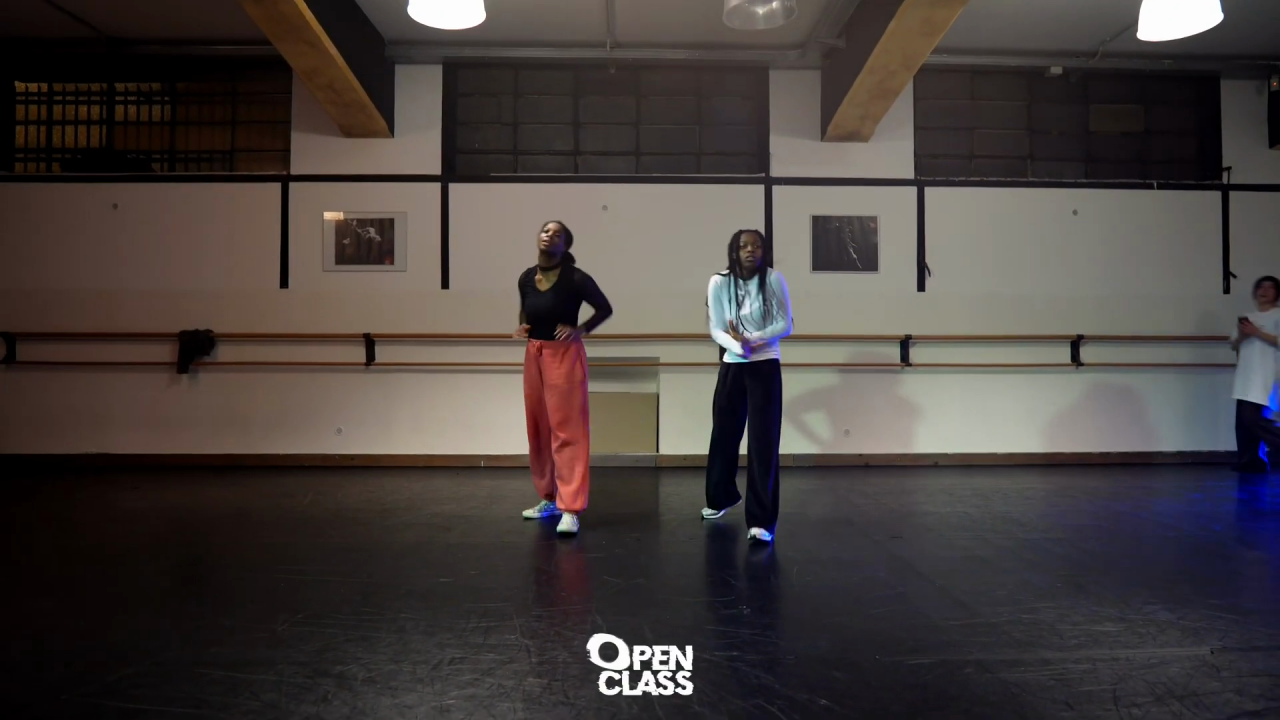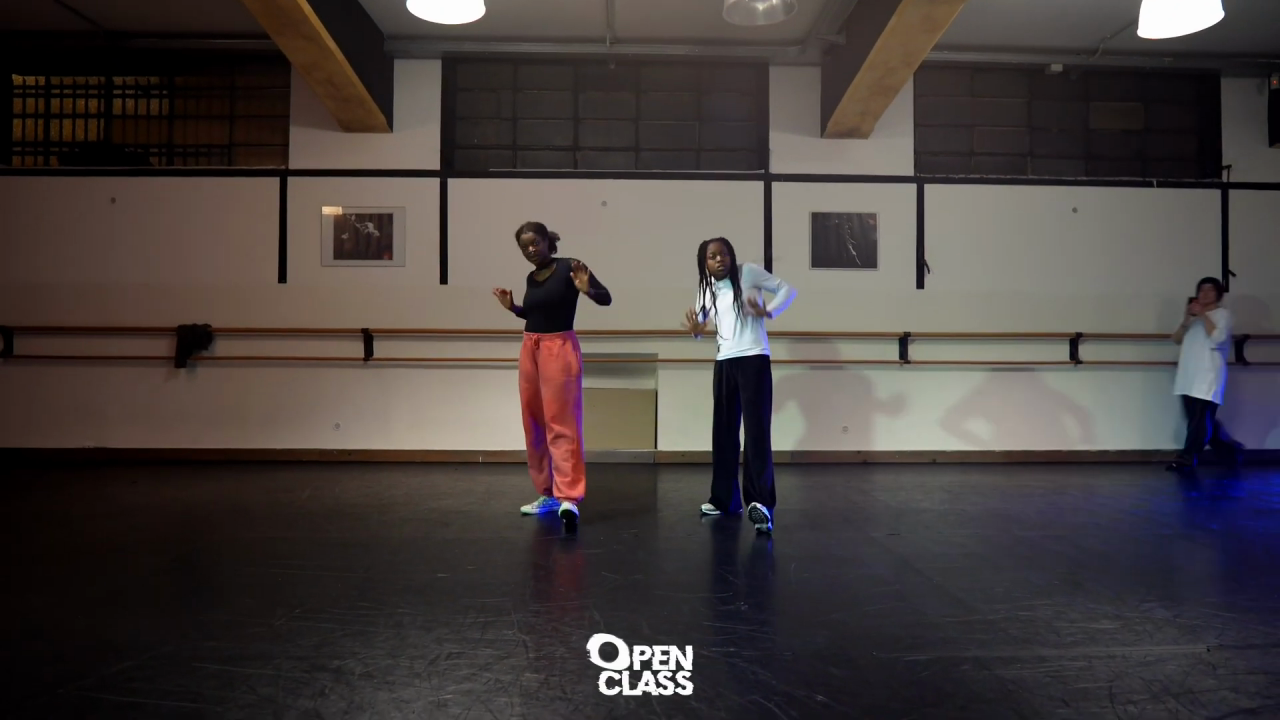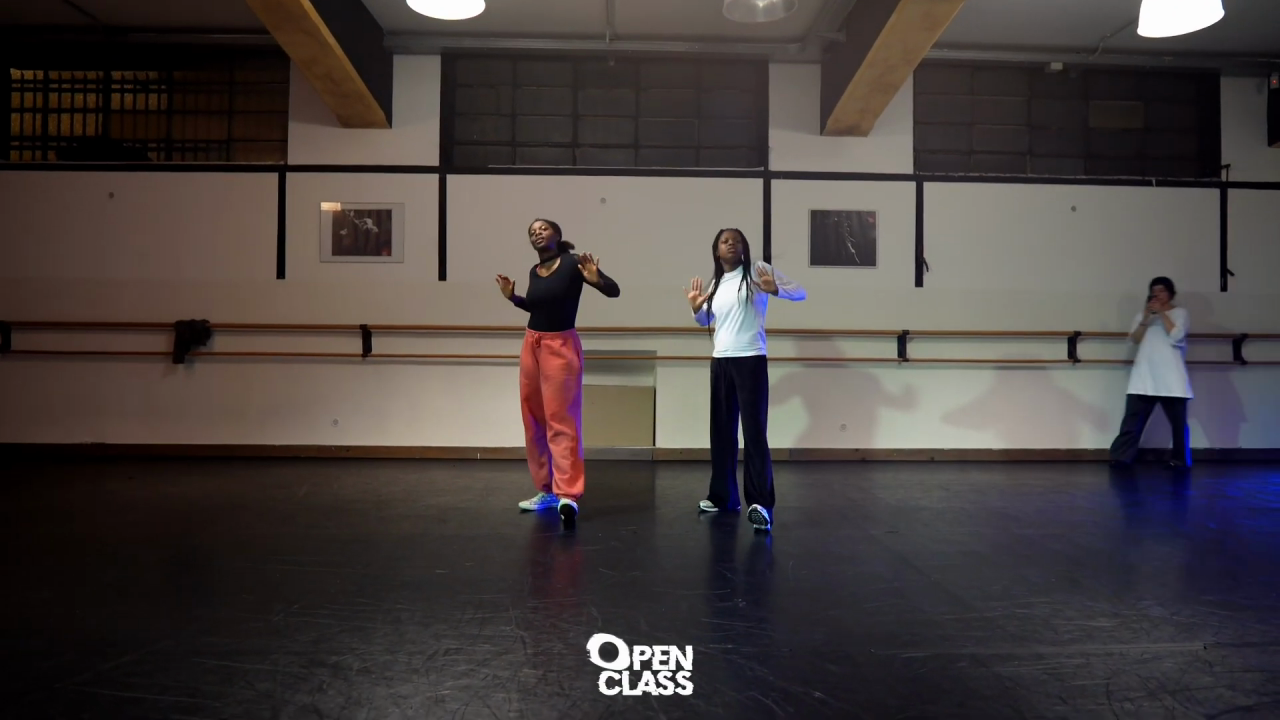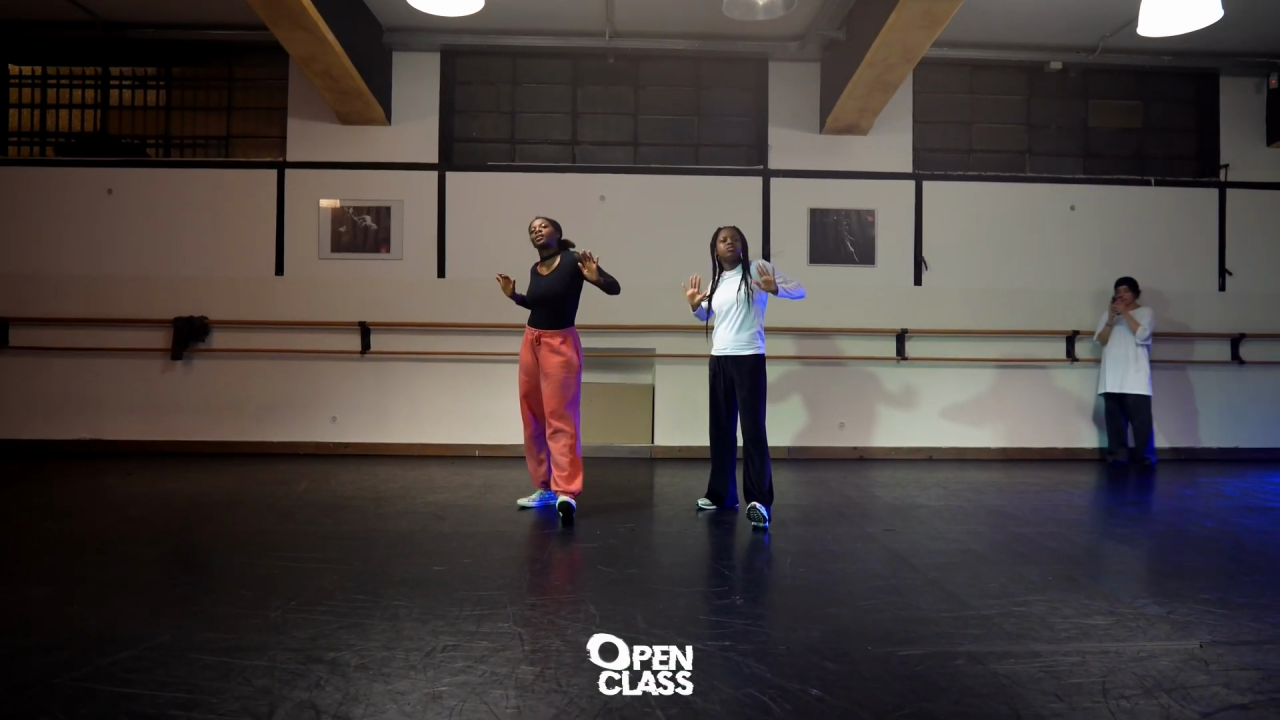
dt=0.5s
person 1, frame 1
left shoulder: (576, 279)
right shoulder: (525, 278)
left elbow: (605, 309)
left wrist: (581, 329)
right wrist: (523, 329)
left hip: (565, 356)
right hip: (534, 356)
left knee: (567, 431)
right knee: (538, 430)
left ankle: (571, 509)
right ankle: (549, 498)
person 1, frame 2
left shoulder: (570, 268)
right shoulder: (531, 278)
left elbow: (606, 299)
left wrist: (587, 290)
right wrist: (513, 307)
left hip: (560, 348)
right hip: (530, 349)
left knee: (561, 424)
right knee: (534, 424)
left ankle: (568, 497)
right ankle: (548, 493)
person 1, frame 3
left shoulder: (573, 264)
right shoulder: (534, 272)
left elbow: (614, 291)
left wrist: (596, 280)
right wrist: (511, 296)
left hip: (561, 347)
right hip: (531, 346)
left knee: (561, 421)
right knee: (535, 421)
left ankle: (568, 494)
right ankle: (546, 489)
person 1, frame 4
left shoulder: (574, 261)
right shoulder: (535, 269)
left elbow: (615, 288)
left wrist: (596, 278)
right wrist: (513, 295)
left hip: (560, 344)
right hip: (531, 343)
left knee: (560, 418)
right knee: (533, 418)
left ankle: (566, 491)
right ankle: (544, 486)
person 2, frame 1
left shoulder: (773, 279)
right shoulder: (719, 283)
left elbow: (786, 324)
right elbow: (716, 328)
left wrist: (752, 340)
right wrist: (736, 346)
left hip: (765, 367)
right hip: (732, 366)
left knee: (763, 441)
right knee: (723, 434)
left ankle: (762, 521)
right ankle: (721, 497)
person 2, frame 2
left shoulder: (749, 272)
right shoulder: (706, 286)
left elbow: (787, 290)
right elbow: (701, 318)
left wrist: (767, 312)
right wrist: (697, 329)
left hip: (754, 361)
right hip: (724, 363)
left knee: (756, 431)
right knee: (723, 431)
left ankle: (761, 502)
right ankle: (724, 498)
person 2, frame 3
left shoulder: (758, 269)
right shoulder: (716, 283)
left elbow: (800, 293)
right elbow: (706, 321)
left wrist: (776, 290)
right wrist: (696, 308)
left hip: (750, 359)
right hip: (720, 361)
left knee: (754, 430)
right knee: (721, 430)
left ankle: (761, 503)
right ankle: (723, 496)
person 2, frame 4
left shoulder: (757, 268)
right shoulder: (716, 280)
left elbow: (800, 291)
right elbow: (707, 316)
left wrist: (776, 289)
right wrist: (695, 305)
left hip: (750, 358)
right hip: (719, 359)
left knee: (753, 428)
right knee: (721, 428)
left ankle: (760, 500)
right ankle: (721, 493)
person 3, frame 1
right shoulder: (1248, 316)
right elbow: (1234, 345)
left wrist: (1258, 333)
right wrist: (1240, 336)
right hip: (1245, 377)
left knee: (1252, 417)
right knee: (1244, 421)
right ankle: (1252, 460)
person 3, frame 2
left shoulder: (1223, 314)
right shoulder: (1190, 314)
left elbow: (1218, 338)
right elbow: (1176, 339)
left wrist: (1203, 316)
right wrist: (1186, 320)
left hip: (1209, 375)
right hip: (1189, 374)
left knee: (1199, 419)
right knee: (1199, 418)
left ankle: (1186, 459)
right ankle: (1229, 447)
person 3, frame 3
left shoulder: (1180, 313)
right shoulder: (1144, 314)
left elbow: (1176, 336)
right elbow: (1135, 339)
left wrist: (1161, 313)
right wrist: (1145, 319)
left hip: (1170, 377)
right hip: (1144, 375)
left knee: (1178, 419)
right knee: (1134, 416)
left ankle: (1181, 459)
right ankle: (1122, 455)
person 3, frame 4
left shoulder: (1145, 312)
right shoulder: (1107, 314)
left elbow: (1142, 335)
right elbow: (1101, 340)
left wrist: (1125, 313)
right wrist: (1110, 320)
left hip: (1135, 374)
right hip: (1112, 374)
left knee: (1140, 414)
right knee: (1114, 416)
left ankle: (1147, 455)
right ankle: (1117, 454)
